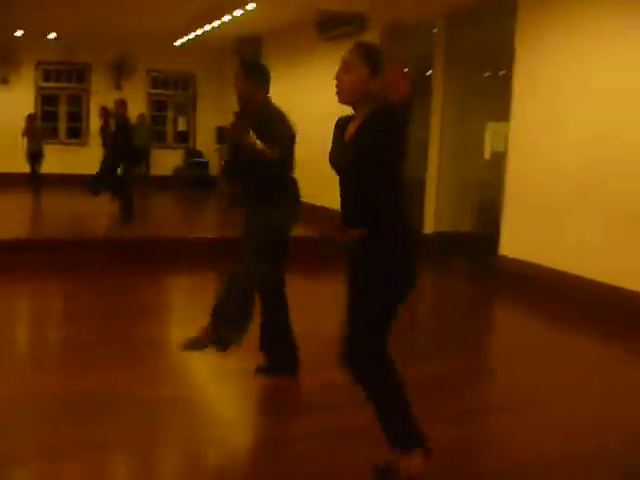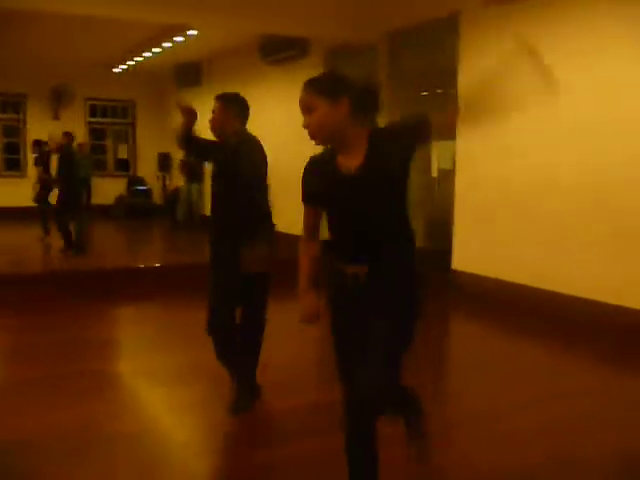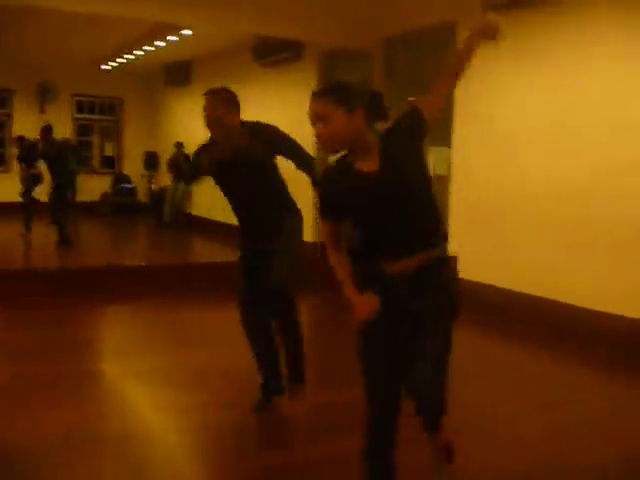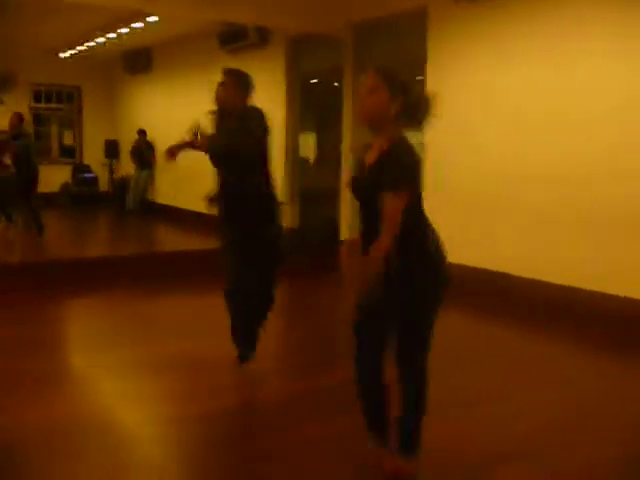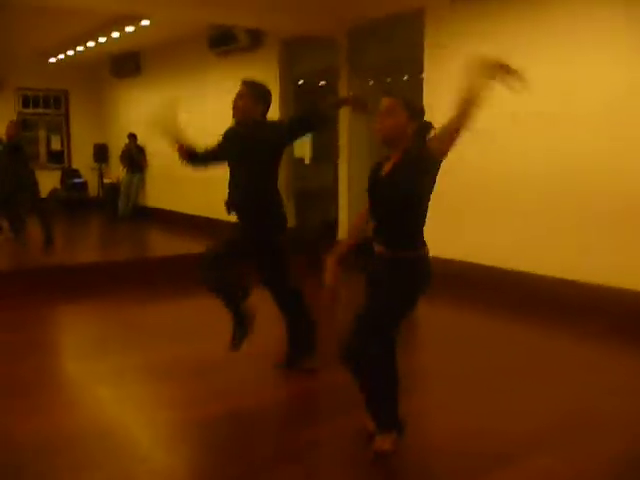
dt=0.4s
person 1, frame 1
left shoulder: (387, 119)
right shoulder: (343, 127)
left hip: (390, 250)
right hip: (362, 251)
left knee: (359, 351)
right knee: (367, 351)
right ankle: (403, 444)
person 1, frame 2
left shoulder: (393, 142)
right shoulder: (317, 172)
right elbow: (309, 236)
right wrist: (306, 290)
left hip: (394, 287)
right hip: (344, 288)
left knee: (372, 392)
right knee: (356, 400)
left ankle: (409, 411)
person 1, frame 3
left shoulder: (403, 136)
right shoulder: (334, 183)
left elbow: (447, 85)
right elbow: (335, 249)
left wrist: (475, 37)
right wrist: (354, 294)
left hip: (432, 282)
right hip: (381, 290)
left knee: (424, 380)
right knee: (381, 401)
left ankle: (435, 426)
person 1, frame 4
left shoulder: (401, 156)
right shoulder: (370, 149)
left elbow: (390, 231)
left wrist: (362, 285)
left hip: (415, 269)
right hip: (381, 267)
left knee: (409, 363)
right knee: (366, 364)
right ankle: (383, 444)
person 1, frame 5
left shoulder: (418, 158)
right shoulder: (379, 169)
left elbow: (459, 122)
right elbow: (364, 221)
left wrist: (483, 75)
right wrist: (336, 255)
left hip: (405, 268)
right hip: (383, 265)
left knee: (355, 350)
right knee: (378, 347)
left ankle: (388, 424)
right ankle: (383, 417)
person 2, frame 1
left shoulder: (273, 120)
right shoulder: (246, 121)
left elbow: (282, 164)
right elbow: (233, 170)
left wrist: (252, 146)
left hip: (275, 206)
right hip: (265, 207)
right knee: (269, 281)
left ankle: (220, 331)
right ankle: (282, 358)
person 2, frame 2
left shoulder: (247, 149)
right shoulder: (225, 149)
left elbow: (256, 199)
right elbow: (192, 148)
left wrist: (260, 245)
right wrist: (188, 125)
left hip: (253, 241)
right hip: (224, 243)
left knee: (252, 321)
right knee: (219, 322)
left ankle: (246, 383)
right ankle: (244, 381)
person 2, frame 3
left shoulder: (261, 133)
right shoulder: (208, 150)
left elbow: (301, 156)
right elbow: (190, 174)
right wrist: (218, 151)
left hip: (283, 222)
right hip: (253, 232)
left knee: (276, 284)
right knee: (251, 308)
left ankle: (295, 368)
right ankle: (271, 381)
person 2, frame 4
left shoulder: (251, 118)
right shoulder: (225, 119)
left elbow: (234, 145)
left wrist: (208, 142)
right wrist: (185, 143)
left hip: (259, 216)
right hip: (234, 216)
left knee: (260, 289)
right knee: (240, 287)
person 2, frame 5
left shoulder: (273, 130)
right shoulder: (236, 135)
left elbow: (308, 121)
right elbow: (206, 158)
left wrist: (335, 105)
right wrist: (186, 151)
left hip: (263, 222)
right hip: (254, 222)
left knee: (214, 265)
right knee: (281, 287)
left ankle: (240, 315)
right ankle: (302, 350)
